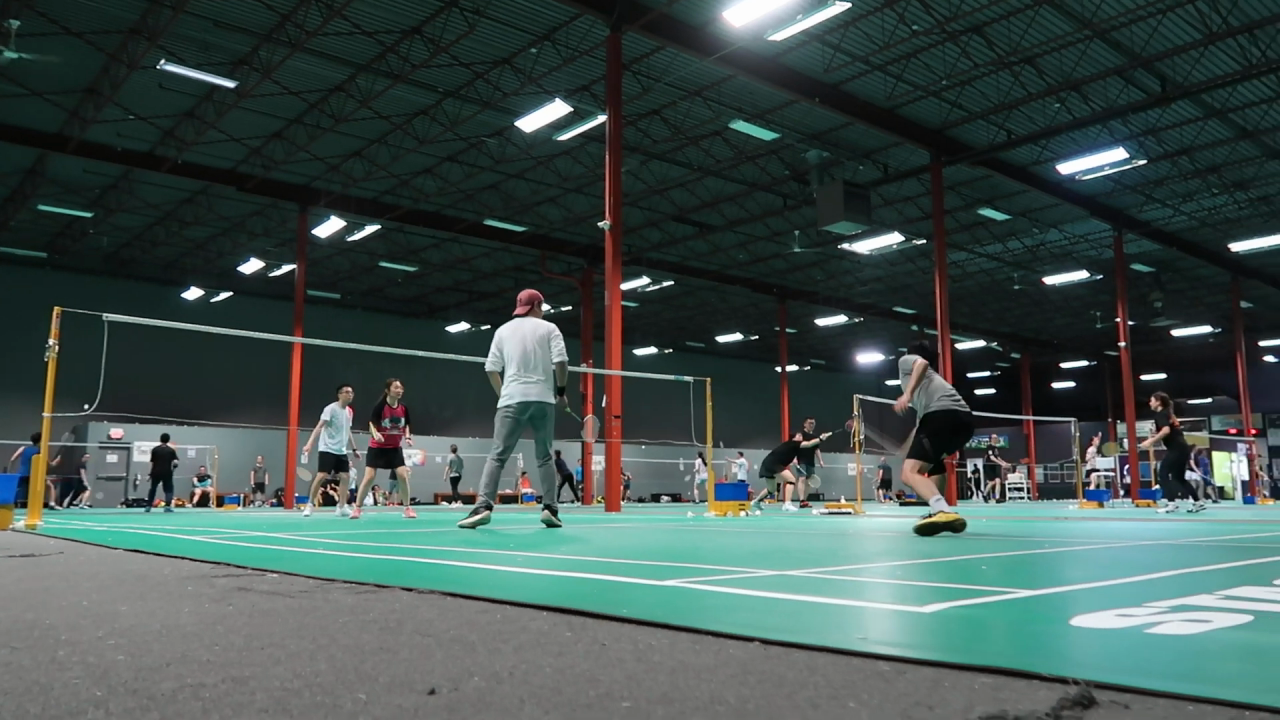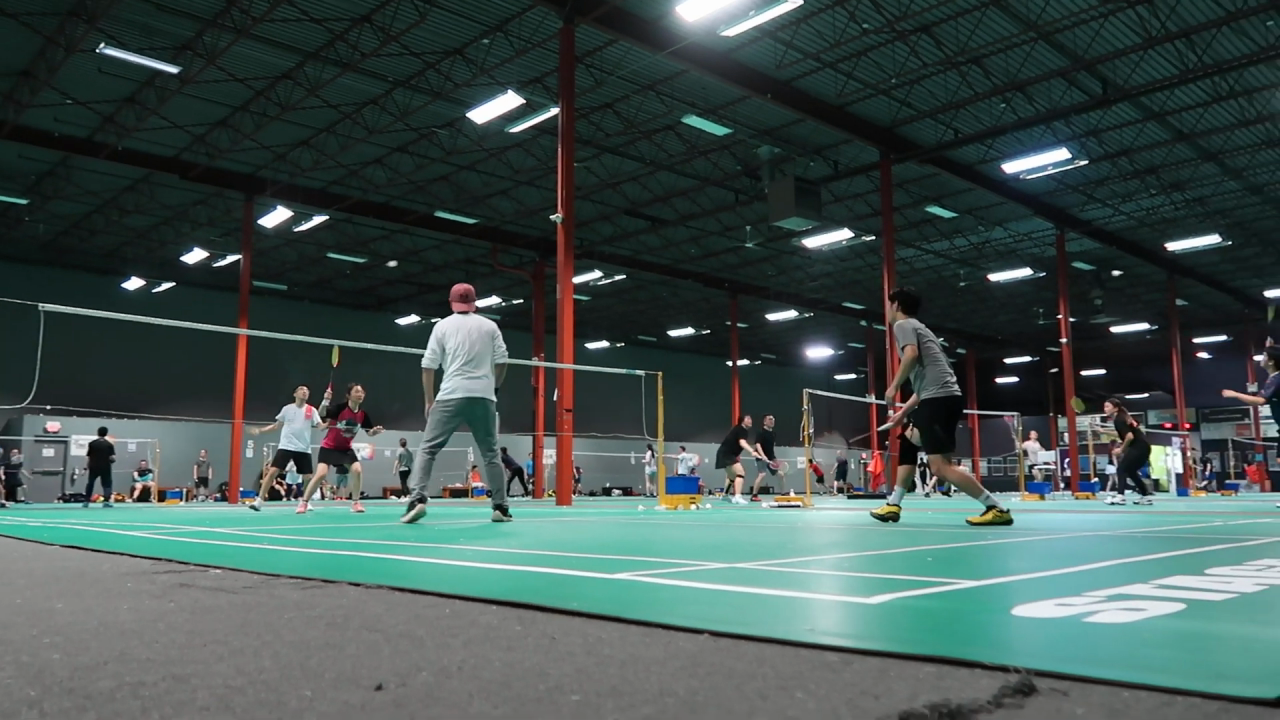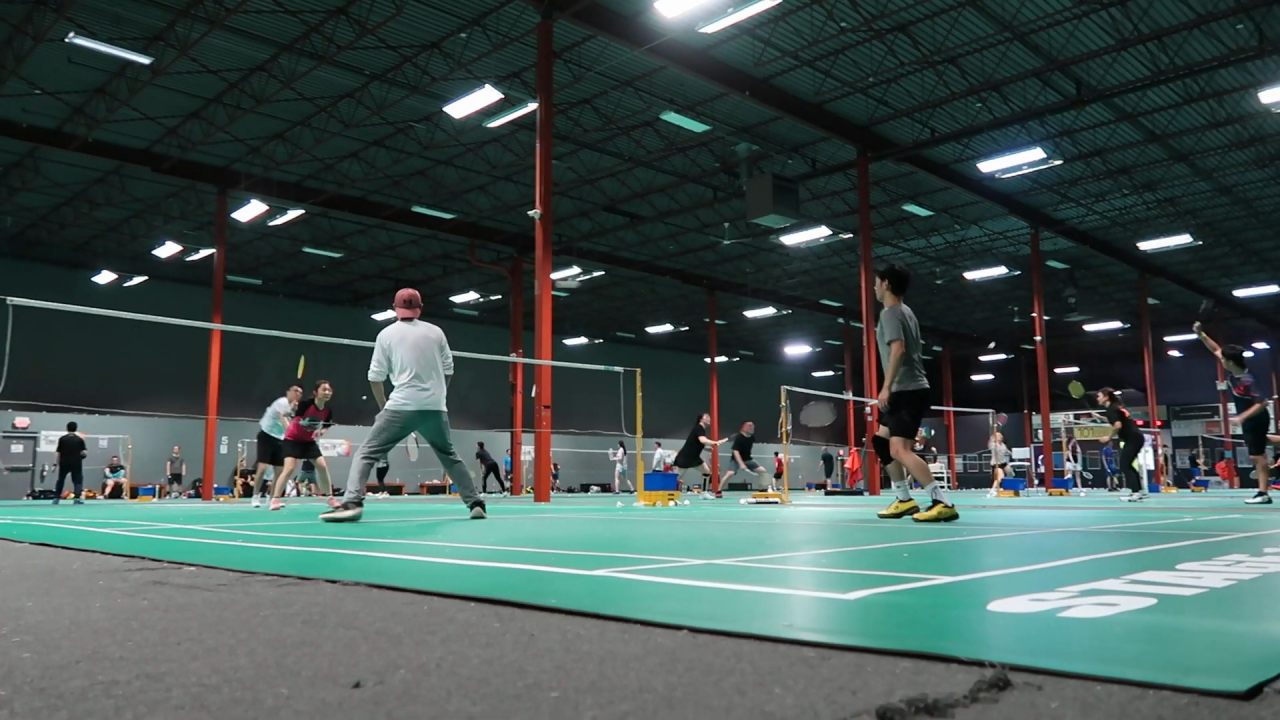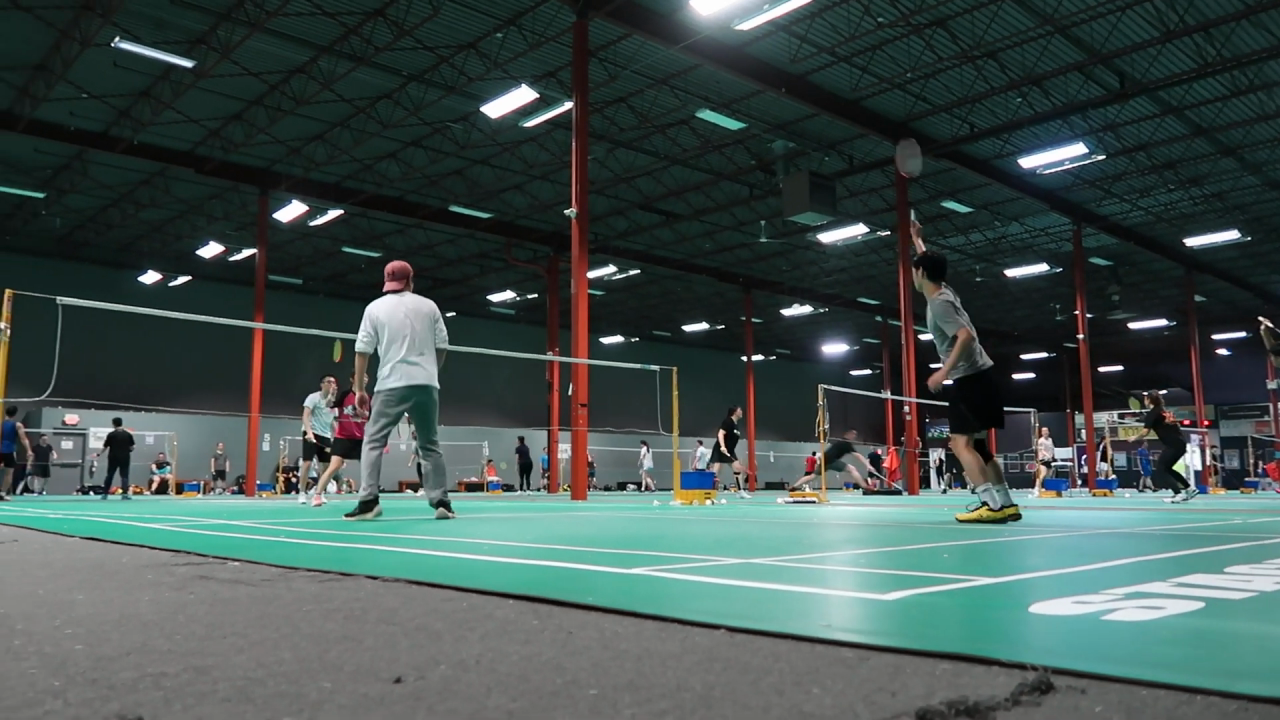
dt=0.5s
person 1, frame 1
left shoulder: (907, 361)
right shoulder: (932, 377)
left elbow: (921, 362)
right elbow: (919, 427)
left wrist: (907, 392)
right wrist: (906, 451)
left hip: (940, 416)
right hip: (963, 418)
left knee: (910, 473)
right knee: (934, 463)
left ankle: (945, 513)
right ankle: (941, 515)
person 1, frame 2
left shoulder: (902, 326)
right shoulder: (919, 328)
left elbow: (910, 354)
left wrist: (894, 386)
right wrist: (904, 411)
left hip: (939, 399)
right hip: (942, 398)
left knee: (940, 466)
right knee: (908, 443)
left ankle: (997, 509)
right ankle: (894, 505)
person 1, frame 3
left shoulder: (890, 313)
right shoulder: (906, 312)
left elbow: (898, 350)
left wrist: (886, 388)
left hip: (907, 391)
right hip: (909, 390)
left knee: (900, 449)
right knee: (881, 440)
left ankle: (943, 503)
right ankle: (904, 500)
person 1, frame 4
left shoulder: (940, 304)
right shoulder: (943, 293)
left elbow: (966, 336)
right elbow: (930, 266)
left wrist: (943, 372)
right wrist: (918, 241)
left hip: (970, 380)
right hip: (982, 378)
left knee: (961, 444)
right knee: (977, 445)
left ankle: (992, 505)
right ankle: (1006, 504)
person 2, frame 1
left shoulder: (503, 330)
right shoulder: (549, 328)
left elbow: (492, 368)
right elbow: (560, 361)
left wrist: (503, 396)
right wrist: (561, 391)
left hip: (512, 400)
right hip: (542, 399)
left knee: (497, 456)
right knee: (544, 457)
left ankle: (483, 507)
right ankle: (550, 508)
person 2, frame 2
left shoulder: (442, 326)
right shoulder: (490, 326)
left elbow: (429, 365)
right elbow: (502, 361)
left wrist: (429, 399)
right wrist: (493, 387)
left hip: (451, 396)
right hip: (483, 397)
left knee: (428, 448)
right knee: (491, 454)
left ankle: (418, 500)
right ankle: (500, 507)
person 2, frame 3
left shoulder: (387, 334)
right shoulder: (436, 333)
left elbow: (375, 377)
right elbow: (448, 371)
left wrist: (384, 407)
left hip: (402, 406)
right hip: (435, 407)
left knee: (366, 453)
right knee: (450, 457)
left ankle: (352, 503)
right ankle: (475, 503)
person 2, frame 4
left shoulder: (375, 308)
right shoulder: (428, 306)
left elbow: (363, 350)
right elbow: (442, 346)
left wrist: (360, 388)
left hip: (393, 385)
right hip: (426, 384)
left knee: (373, 442)
right knee: (430, 446)
left ankle: (368, 500)
right ankle: (441, 502)
